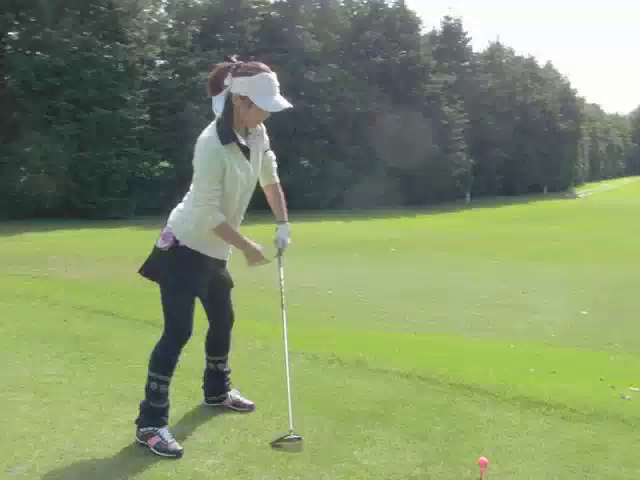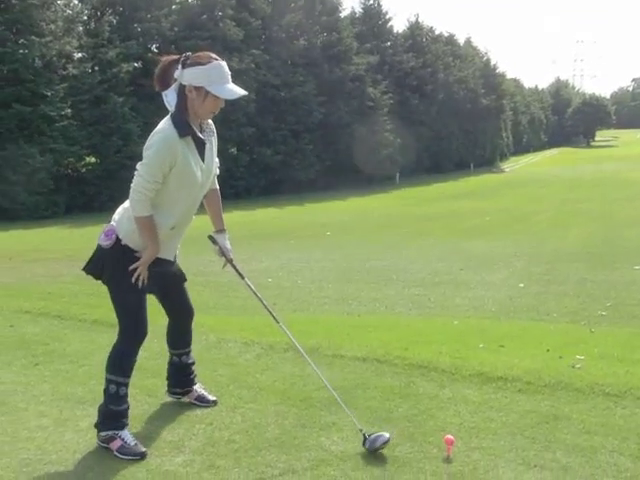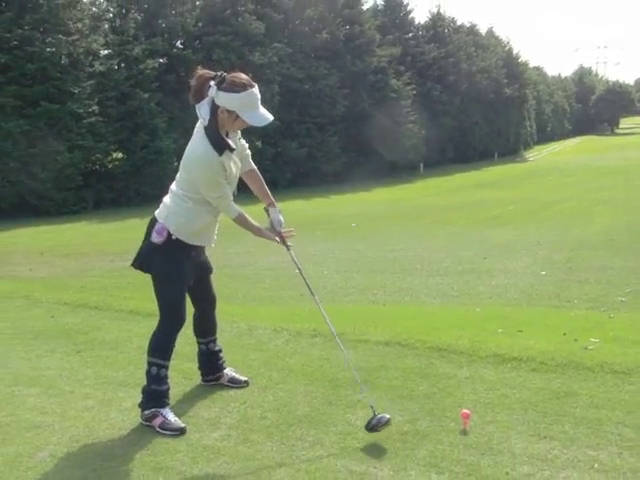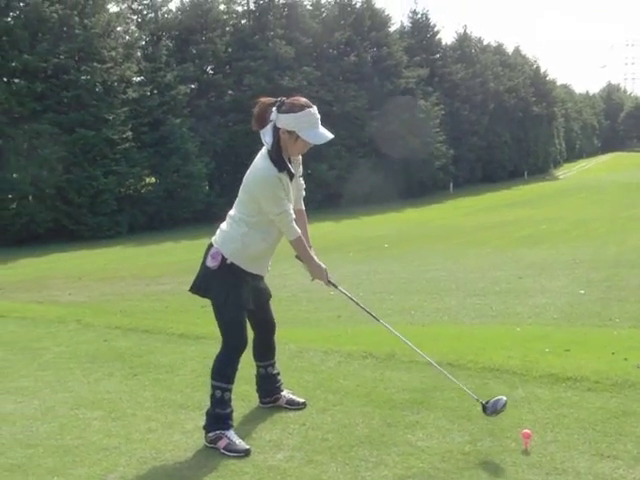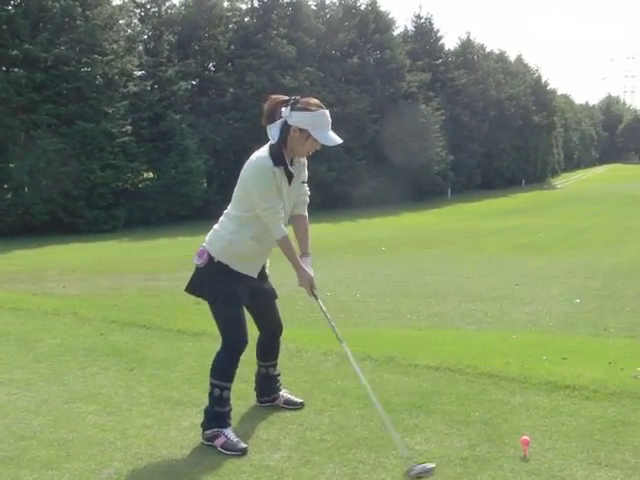
dt=1s
person 1, frame 1
left shoulder: (257, 135)
right shoulder: (213, 144)
left elbow: (269, 178)
right elbow: (208, 214)
left wrist: (282, 224)
right wrist: (247, 247)
left hip: (214, 249)
right hip: (185, 246)
left knee: (222, 320)
right knee: (178, 330)
left ankle: (217, 390)
right ankle: (151, 422)
person 1, frame 2
left shoulder: (207, 130)
right shoulder: (167, 138)
left elbow: (210, 184)
right elbow: (140, 198)
left wrist: (221, 234)
right wrist: (150, 251)
left hip: (163, 248)
right hip: (129, 246)
left knee: (182, 314)
right knee: (134, 331)
left ankle: (182, 384)
right ankle: (111, 424)
person 1, frame 3
left shoulder: (225, 127)
right shoulder: (206, 156)
left elbow: (247, 166)
right elbow: (226, 207)
left wrist: (273, 208)
right wrist: (265, 233)
left hip: (190, 237)
right hip: (171, 238)
left knee: (206, 303)
right knee: (172, 317)
left ankle: (212, 369)
right ankle: (153, 405)
person 1, frame 4
left shoulder: (290, 158)
right shoulder: (266, 175)
left elbow: (298, 207)
right elbow: (287, 225)
left wrist: (310, 253)
right wrist: (312, 263)
left hip: (250, 263)
right hip: (228, 263)
left knee: (265, 328)
right knee: (235, 341)
left ankle: (270, 392)
right ankle: (217, 427)
person 1, frame 5
left shoulder: (299, 166)
right shoulder: (262, 165)
left elbow: (299, 212)
right elbow: (274, 226)
left wrist: (306, 258)
right wrist: (299, 268)
left hip: (254, 263)
right hip: (223, 260)
left knee: (272, 328)
right knee: (235, 339)
left ankle: (268, 390)
right ankle: (215, 424)
